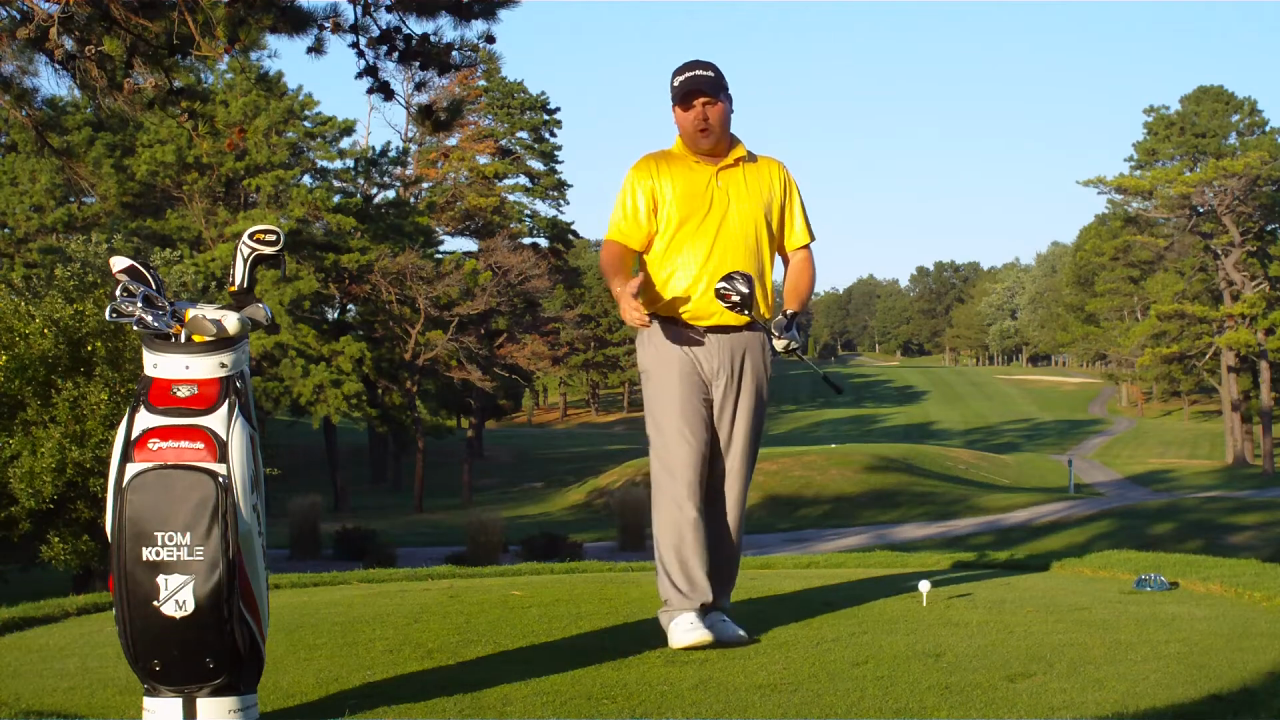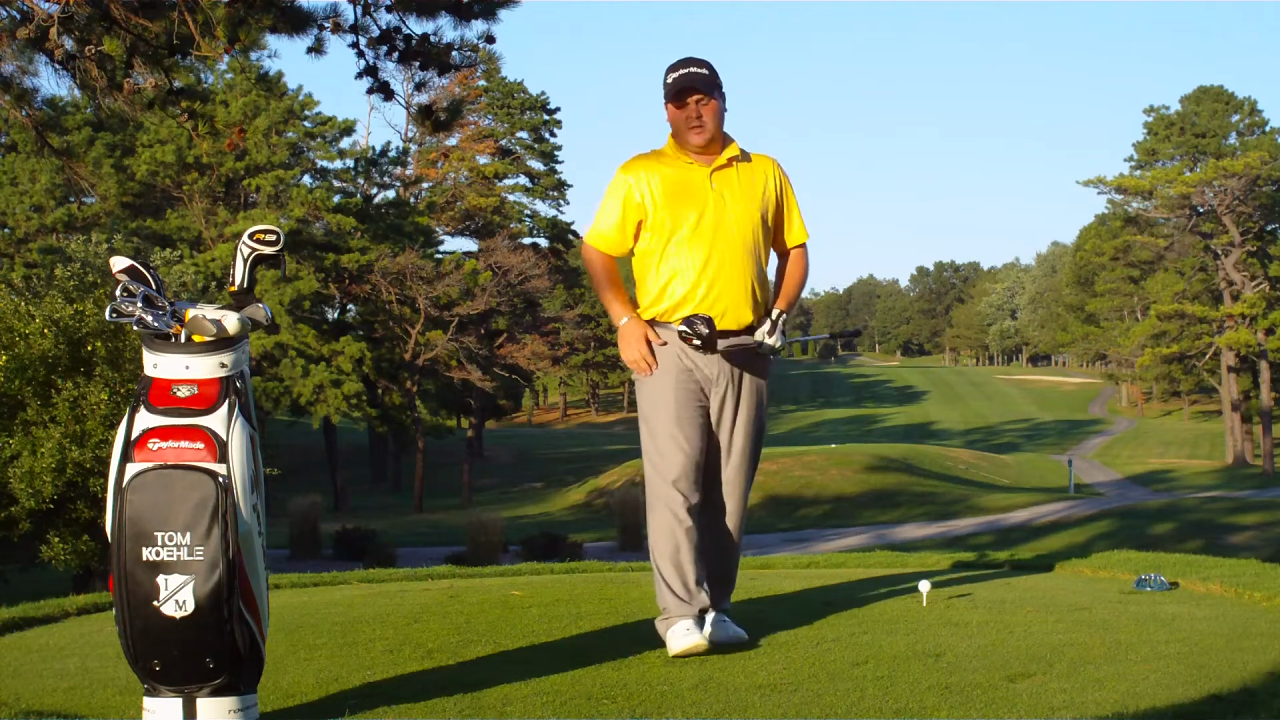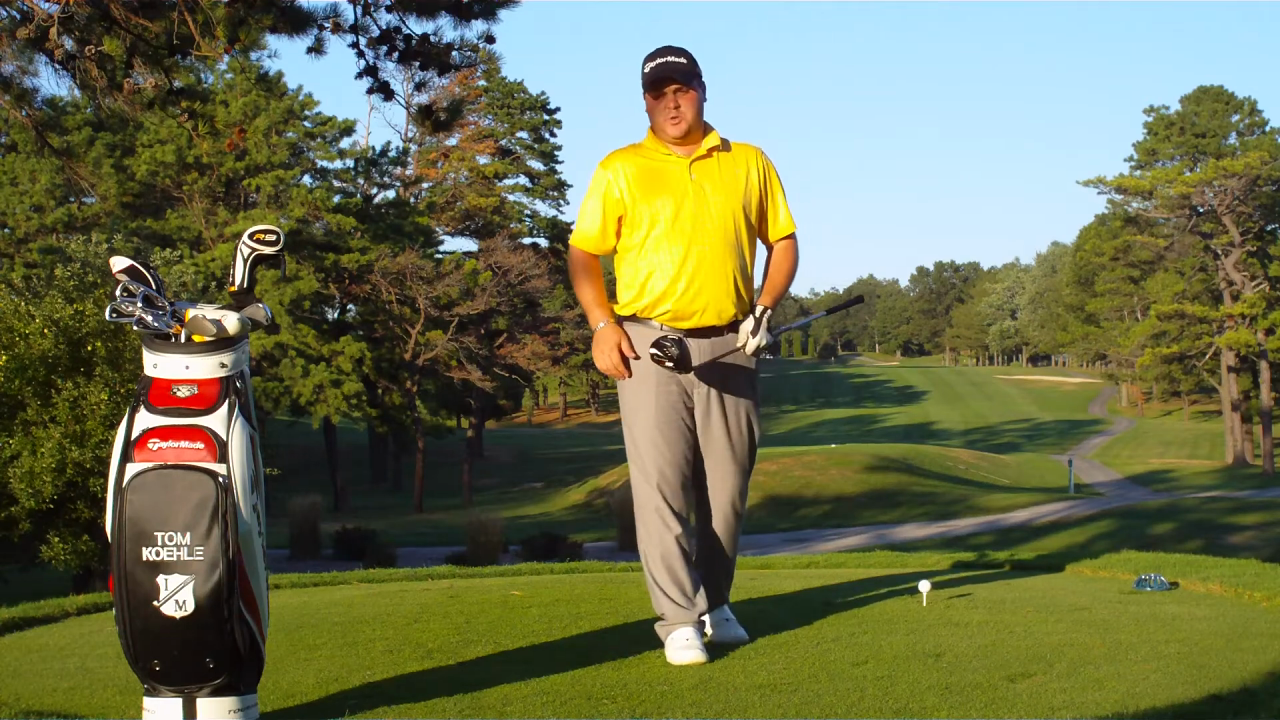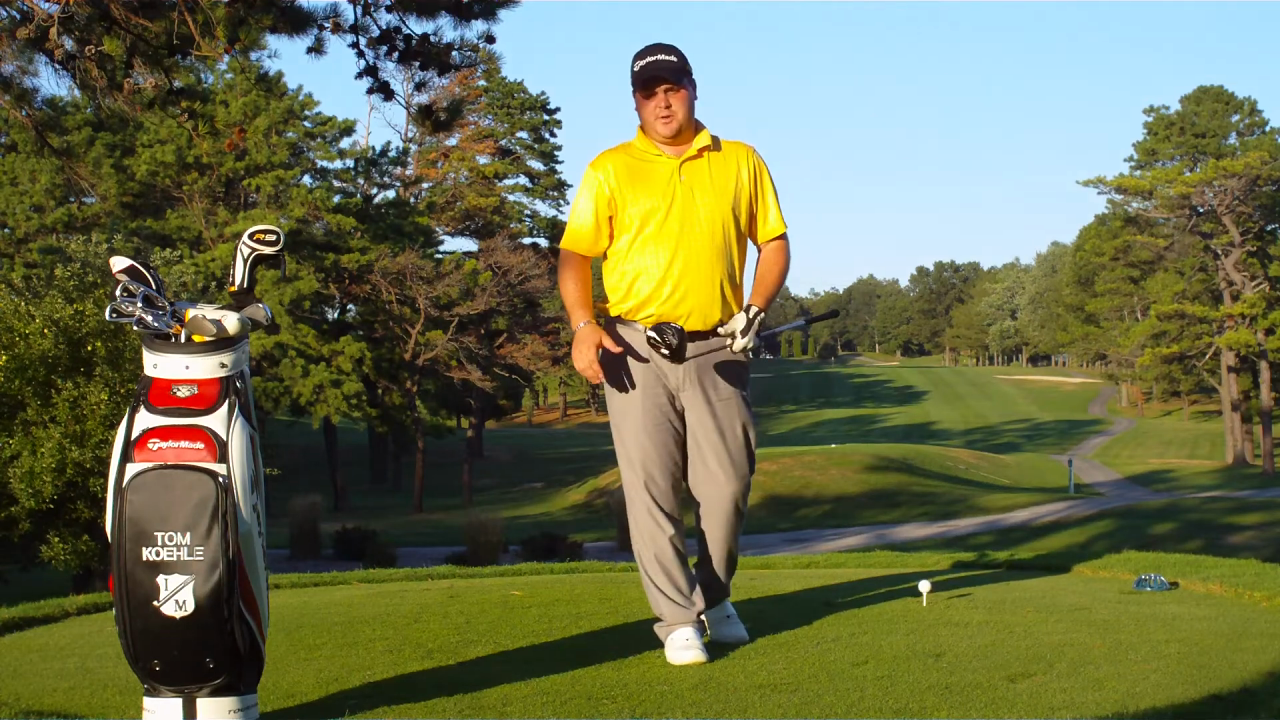
dt=0.4s
person 1, frame 1
left shoulder: (772, 176)
right shoulder: (651, 172)
left elbow: (799, 254)
right elbow: (619, 244)
left wrist: (791, 314)
right wrist: (623, 285)
left hip: (745, 344)
right hip: (673, 340)
left knee: (731, 479)
right knee: (680, 469)
left ankle: (716, 603)
right ankle: (684, 608)
person 1, frame 2
left shoulder: (766, 174)
right shoulder: (640, 175)
left elbow: (794, 250)
right elbow: (596, 250)
left wrist: (778, 314)
right wrist: (624, 319)
left hip: (744, 351)
right hip: (667, 346)
left knee: (730, 484)
right knee: (674, 476)
left ankle: (714, 606)
right ankle: (681, 615)
person 1, frame 3
left shoulder: (750, 163)
right shoulder: (618, 169)
left elbow: (783, 241)
right elbow: (583, 251)
left wrist: (765, 307)
right wrist: (601, 323)
left hip: (729, 346)
right hip: (648, 343)
left knee: (725, 487)
right knee: (661, 483)
left ankle: (714, 604)
right ankle: (679, 620)
person 1, frame 4
left shoulder: (742, 162)
right shoulder: (609, 169)
left elbow: (774, 242)
right elbow: (575, 252)
left wrist: (755, 309)
right wrist: (582, 322)
left hip: (717, 349)
right hip: (634, 347)
left knee: (727, 484)
right knee: (652, 488)
left ankle: (715, 598)
right ankle: (679, 620)
